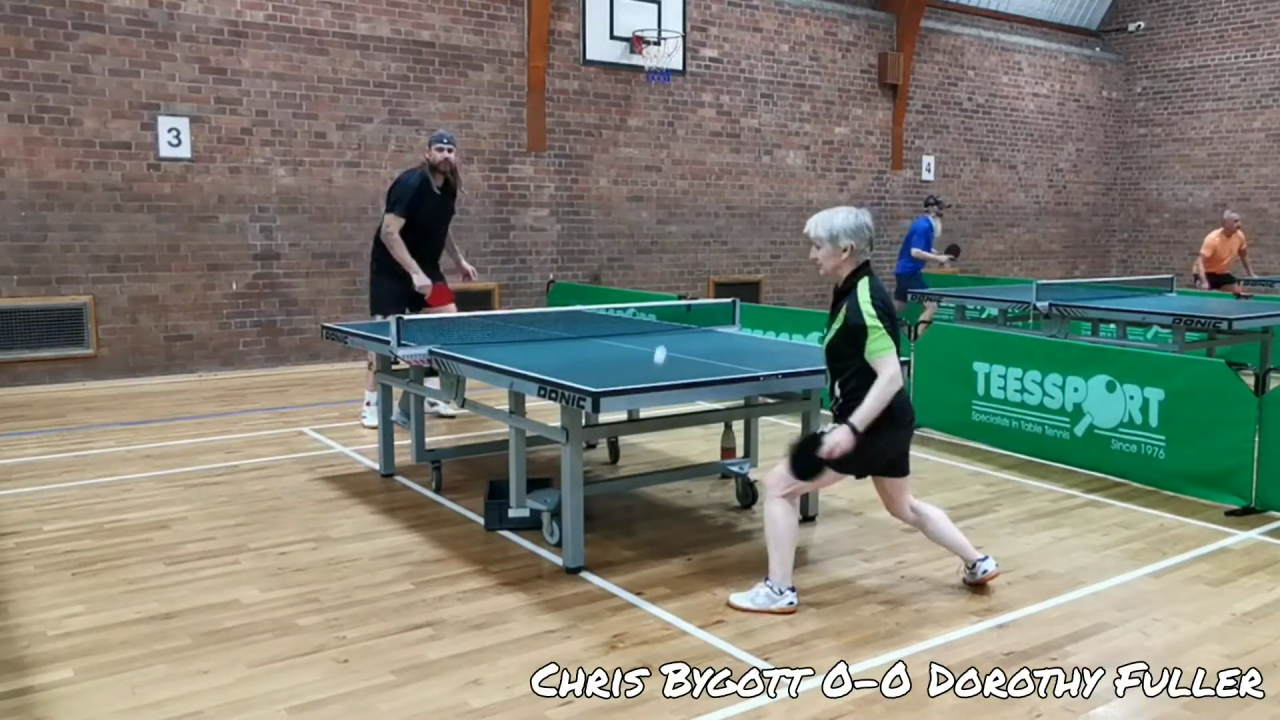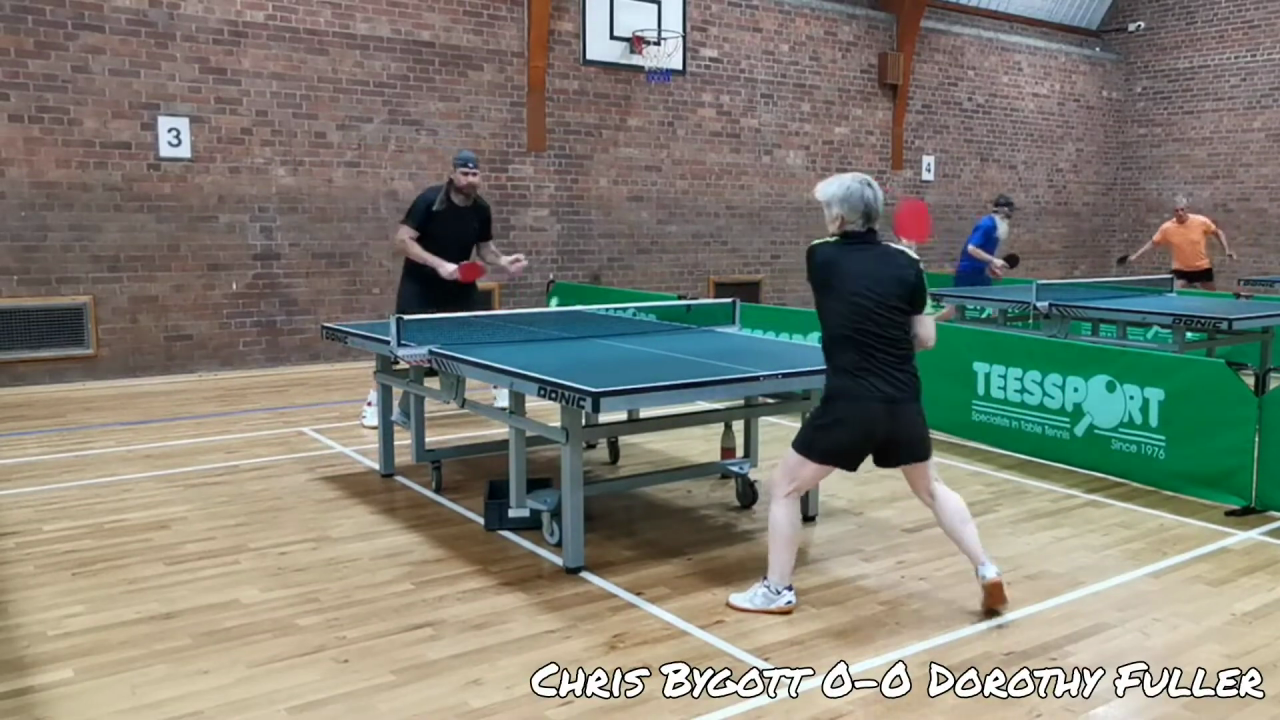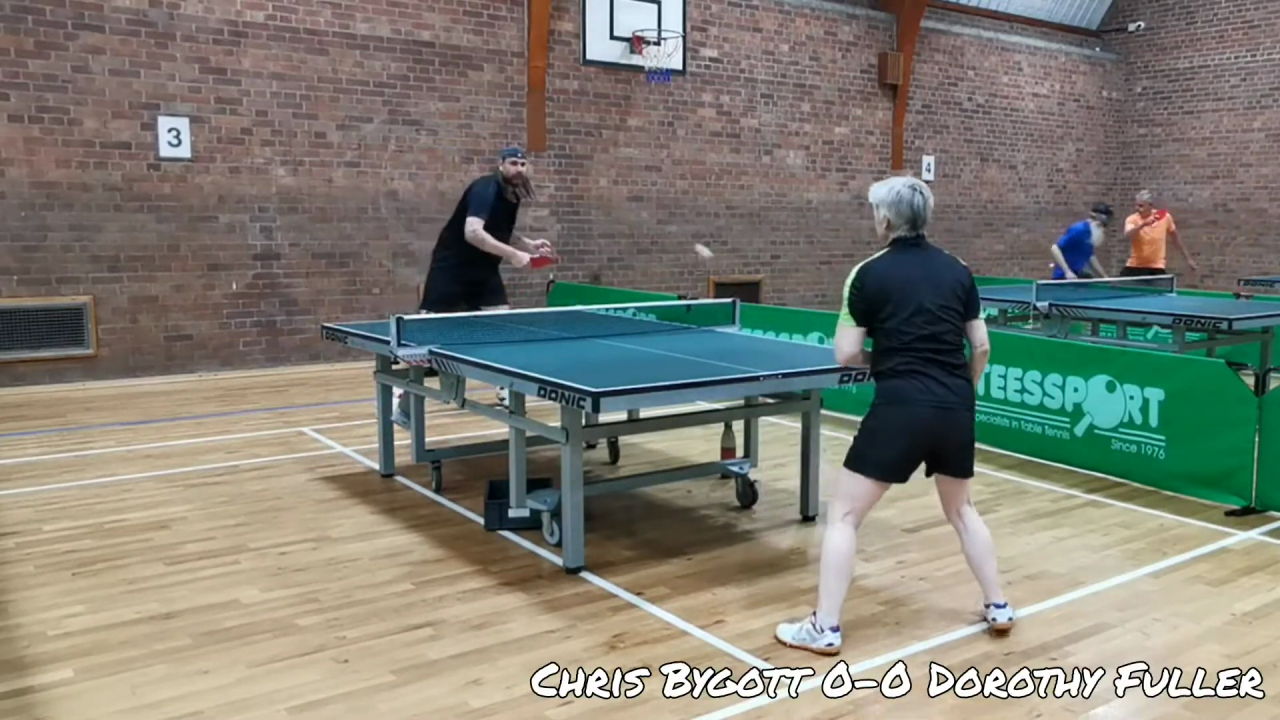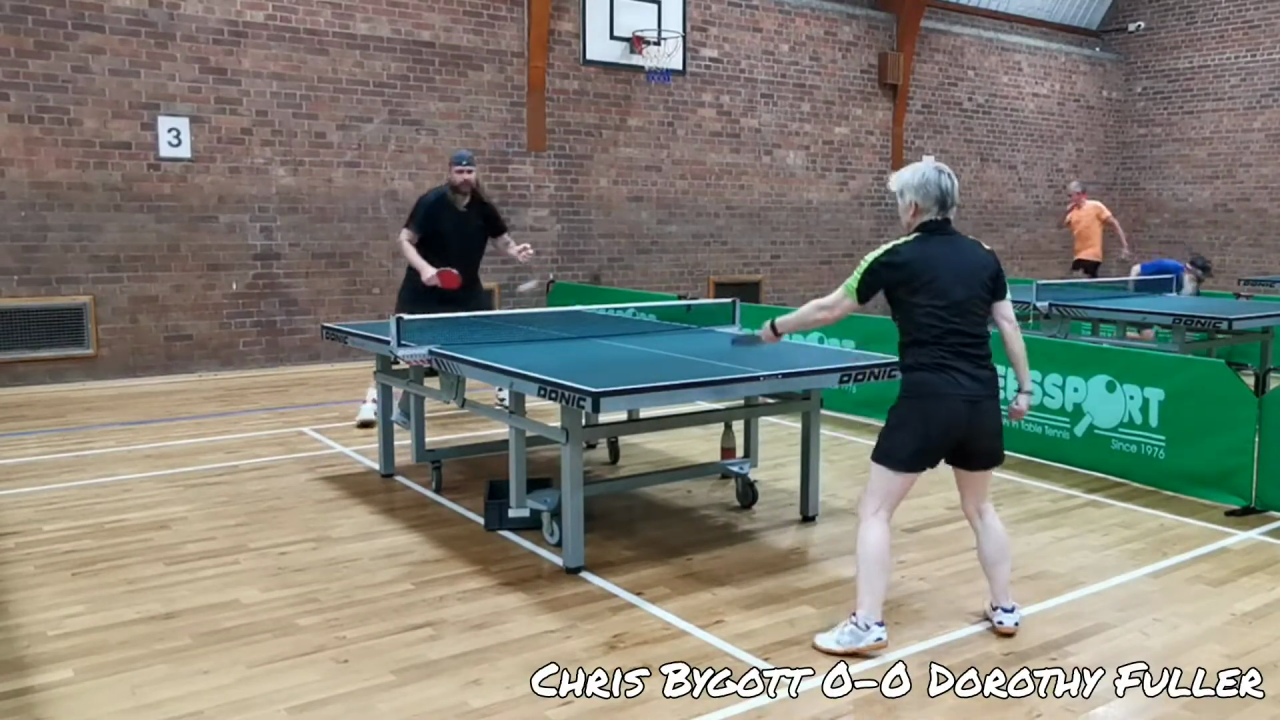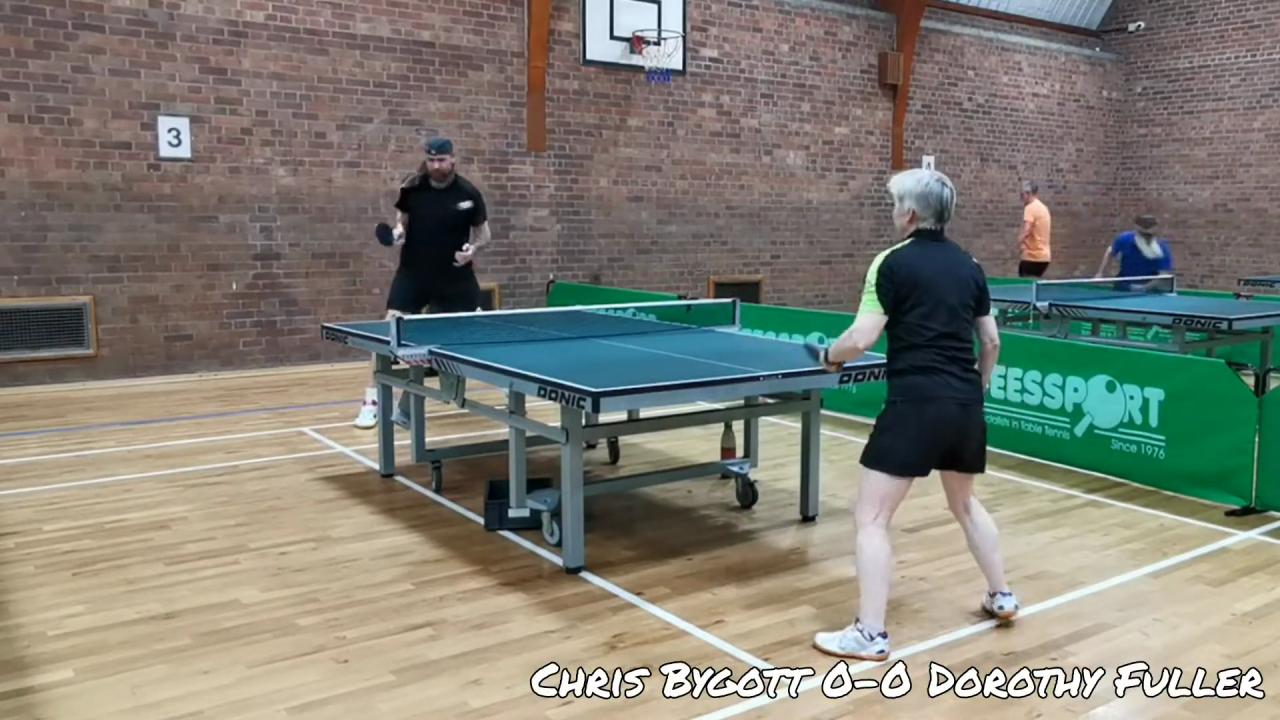
dt=0.5s
person 1, frame 1
left shoulder: (862, 301)
right shoulder: (854, 289)
left elbow: (891, 378)
left wrist: (850, 428)
right wrist: (846, 400)
left hip: (874, 424)
right hip: (892, 421)
left knee: (777, 487)
right knee: (903, 505)
left ankle: (780, 590)
right ankle: (978, 563)
person 1, frame 2
left shoulder: (820, 257)
right shoulder: (906, 263)
right elbow: (925, 338)
left hip: (848, 404)
right hip: (903, 403)
left knee: (783, 489)
right knee: (930, 490)
left ankle: (778, 591)
right ankle: (985, 572)
person 1, frame 3
left shoulder: (869, 274)
right shoulder: (957, 270)
left elbow: (845, 354)
right elbow: (981, 346)
left hip: (900, 407)
right hip: (955, 408)
left knee: (843, 515)
right knee: (960, 510)
left ankle: (825, 627)
right ankle: (997, 605)
person 1, frame 4
left shoulder: (895, 258)
right shoulder: (983, 256)
left elbow: (829, 309)
right elbow: (1009, 326)
left wrist: (776, 327)
right wrist: (1024, 388)
left hip: (927, 398)
right hip: (981, 397)
left knee: (875, 511)
right knee: (979, 506)
left ankle: (866, 626)
right ankle: (1004, 609)
person 1, frame 5
left shoulder: (894, 262)
right shoulder: (968, 265)
left elbow: (862, 337)
right elbow: (991, 340)
left wrist: (830, 355)
left hip: (917, 401)
right hip: (964, 401)
left knee: (870, 516)
right knee: (964, 503)
left ankle: (870, 634)
right ankle: (1001, 596)
person 2, frame 1
left shoulder: (450, 188)
right shoulder: (410, 183)
right elbow: (388, 232)
left wrist: (459, 261)
right wrist: (415, 273)
left hip: (427, 269)
right hip: (391, 270)
left ankle: (433, 395)
right ankle: (371, 402)
person 2, frame 2
left shoulder: (481, 209)
right shoulder: (430, 200)
left elbow: (485, 248)
right elbow: (402, 240)
left wrist: (504, 262)
right wrist: (438, 264)
left hip: (460, 282)
right hip: (420, 281)
left ankle: (500, 392)
right ankle: (373, 403)
person 2, frame 3
left shoulder: (514, 196)
right shoulder: (485, 189)
right elbow: (473, 233)
left wrist: (529, 243)
right wrist: (514, 254)
left hip: (484, 272)
right hip: (450, 268)
left ankle: (506, 390)
right ankle: (399, 393)
person 2, frame 4
left shoulder: (485, 207)
right shoulder: (430, 202)
left elbow: (501, 239)
right elbow: (406, 240)
left wrist: (515, 251)
right wrist: (423, 268)
left hip: (466, 284)
right hip: (425, 282)
left ankle: (504, 391)
right ankle: (372, 401)
person 2, frame 5
left shoulder: (468, 193)
right shoulder: (411, 187)
left elbow: (484, 233)
left wrist: (473, 248)
right wrist: (399, 229)
left hip: (455, 276)
right hip: (413, 274)
right ankle: (372, 402)
